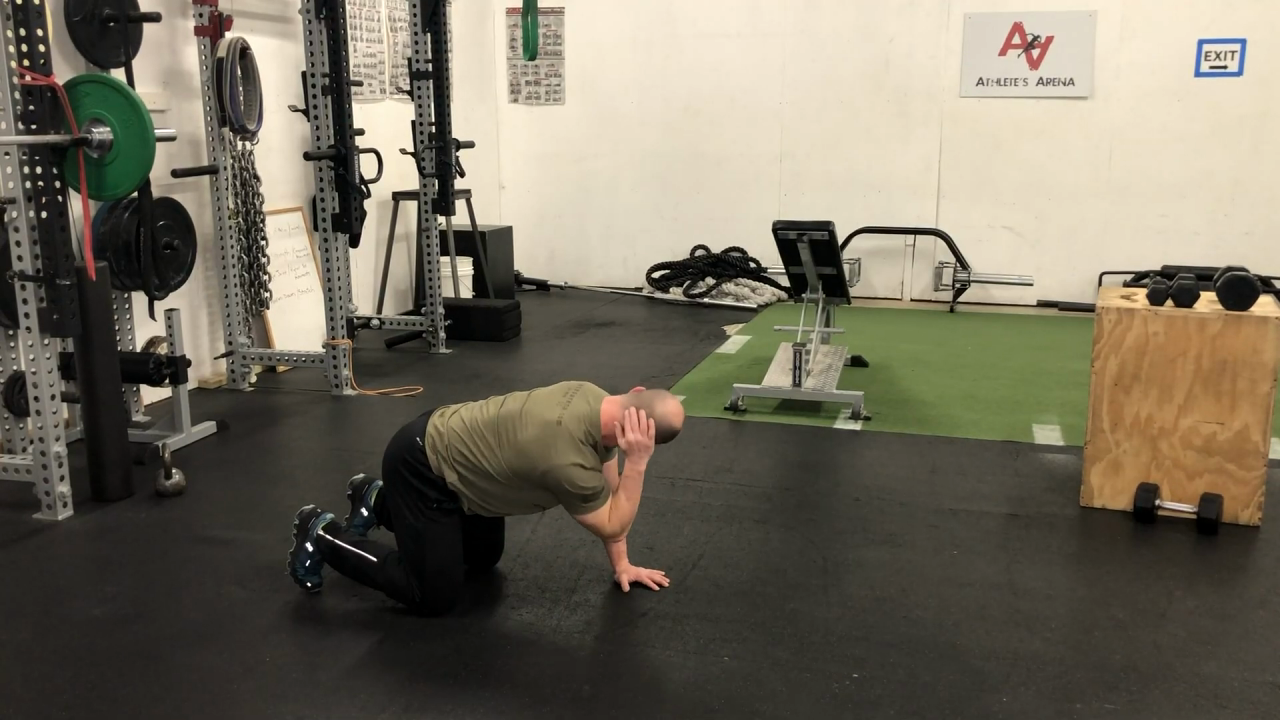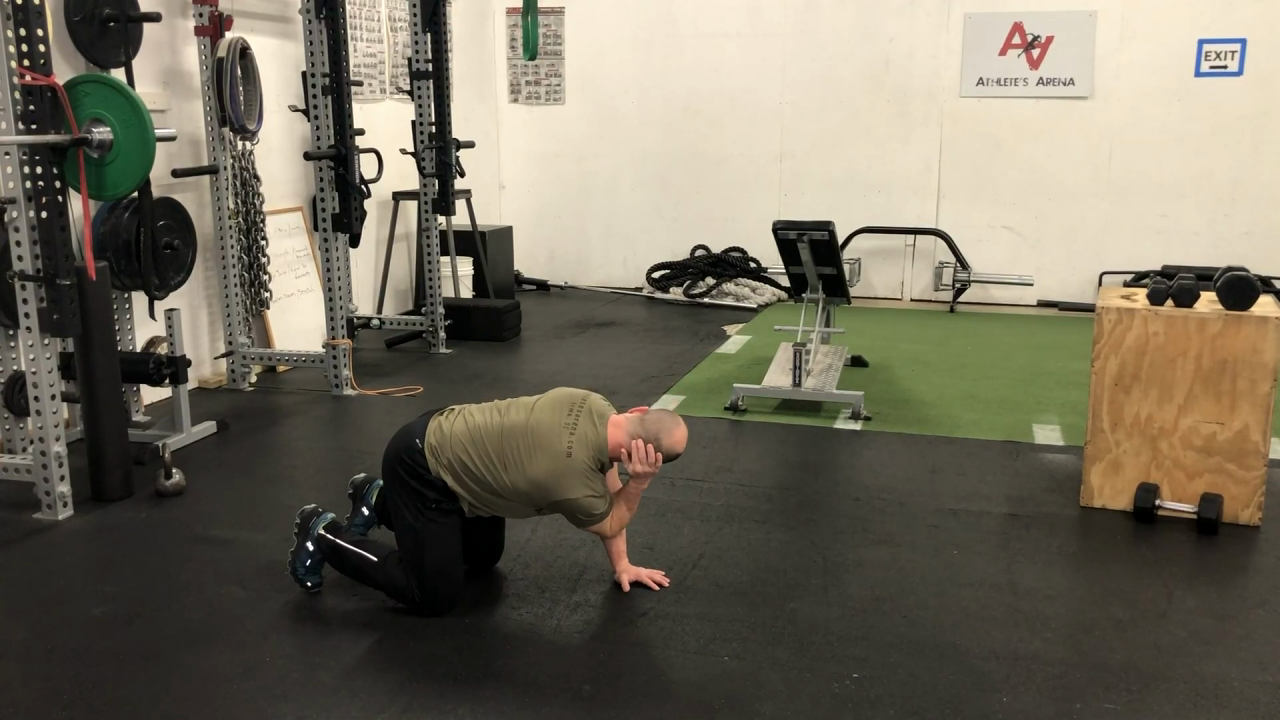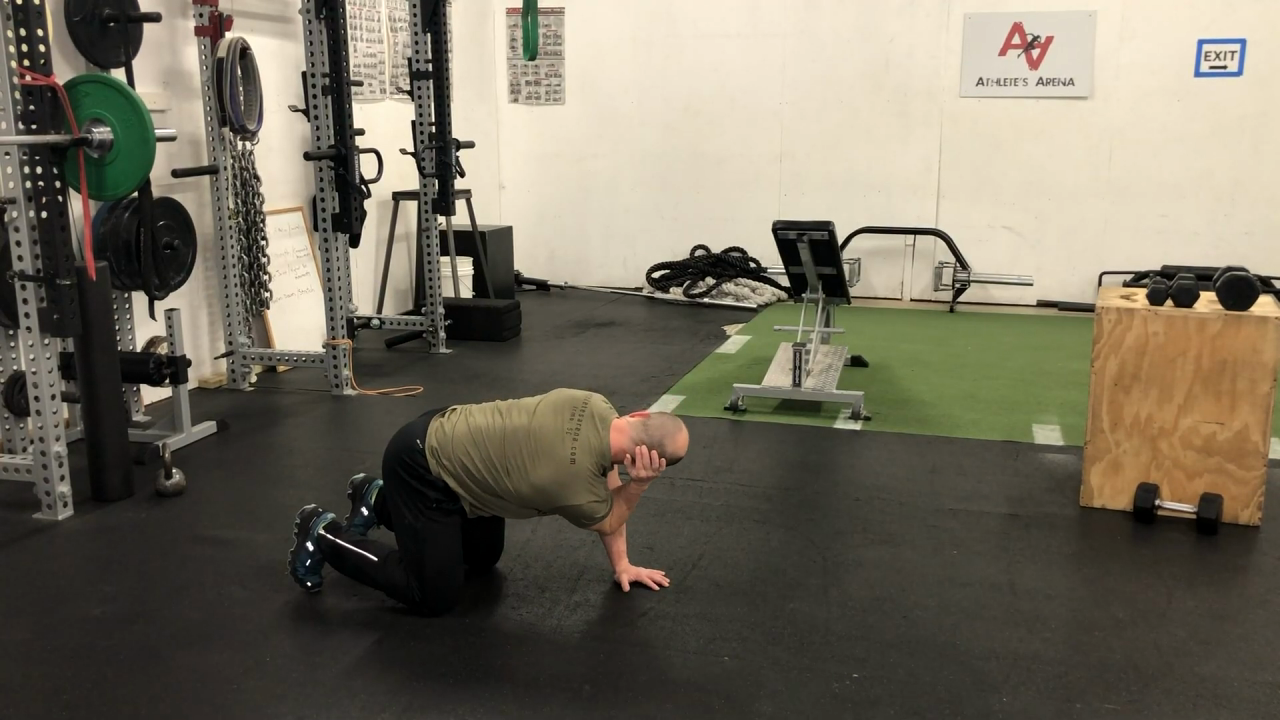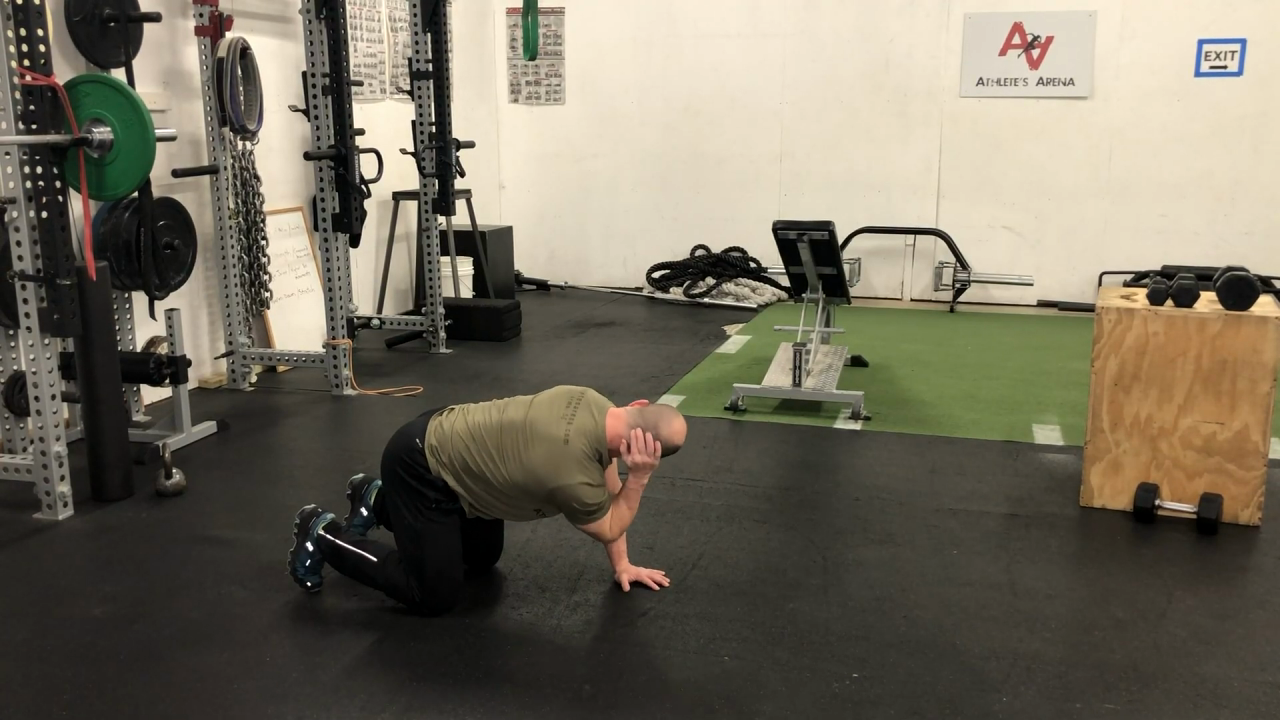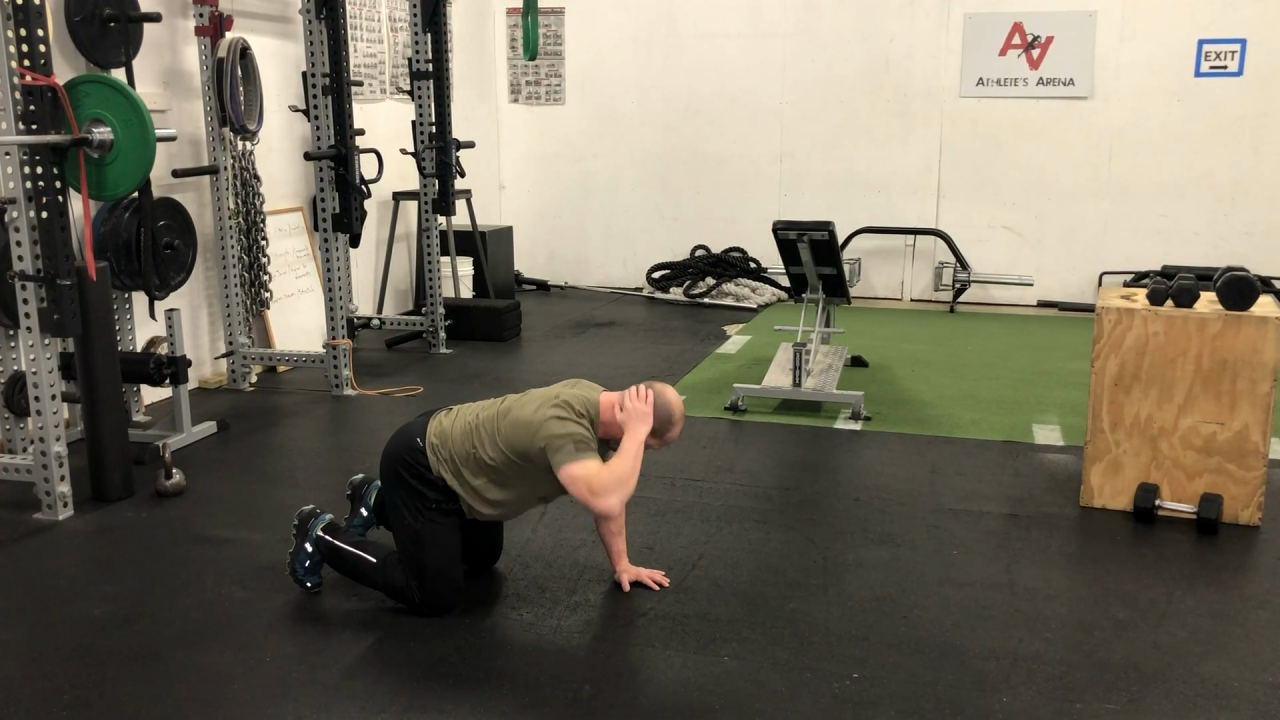
dt=0.5s
person 1, frame 1
left shoulder: (596, 399)
right shoulder: (567, 457)
left elbow: (609, 488)
right elbow: (611, 526)
left wrist: (621, 564)
right wrist: (638, 462)
left hip: (450, 443)
right hip: (421, 465)
left knee: (484, 558)
right knee: (434, 596)
left ankle: (377, 500)
right ankle: (324, 537)
person 1, frame 2
left shoulder: (597, 409)
right shoulder: (573, 479)
left elbow: (610, 490)
right elbow: (609, 525)
left wrist: (621, 564)
right wrist: (640, 482)
left hip: (446, 437)
right hip: (420, 466)
left knee: (484, 557)
right knee: (434, 596)
left ankle: (378, 499)
right ankle: (324, 537)
person 1, frame 3
left shoulder: (598, 409)
right shoulder: (577, 484)
left elbow: (609, 489)
right elbow: (608, 518)
left wrist: (621, 563)
right wrist: (639, 484)
left hip: (446, 434)
right hip: (420, 466)
left knee: (484, 556)
right knee: (434, 595)
left ankle: (377, 499)
right ankle: (325, 537)
person 1, frame 4
left shoulder: (596, 406)
right shoulder: (572, 470)
left elbow: (610, 491)
right elbow: (608, 529)
left wrist: (622, 564)
right wrist: (641, 476)
left hip: (446, 439)
right hip: (419, 465)
left knee: (483, 557)
right knee: (434, 596)
left ankle: (378, 500)
right ankle: (324, 537)
person 1, frame 5
left shoulder: (596, 404)
right shoulder: (565, 421)
left elbow: (608, 493)
right elbow: (606, 503)
left wrist: (621, 563)
right wrist: (635, 431)
left hip: (454, 455)
right hip: (419, 463)
left knee: (483, 558)
right knee: (435, 596)
left ankle: (377, 501)
right ankle: (323, 536)
